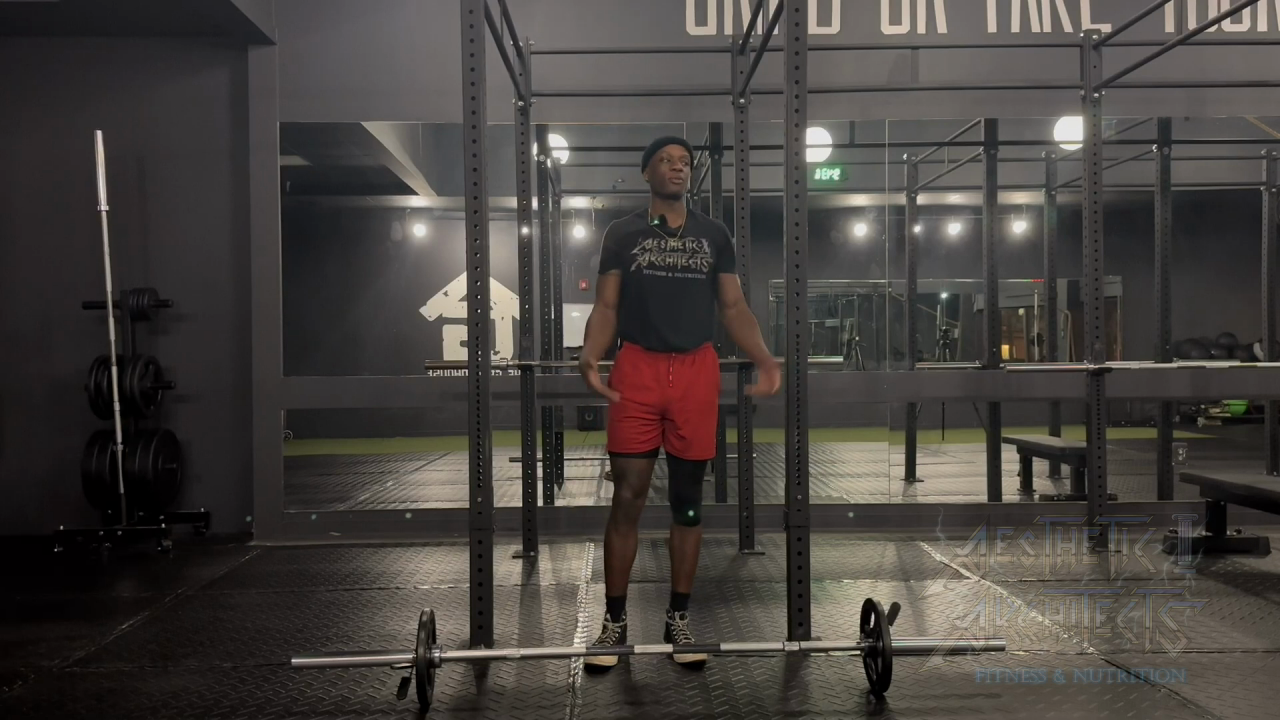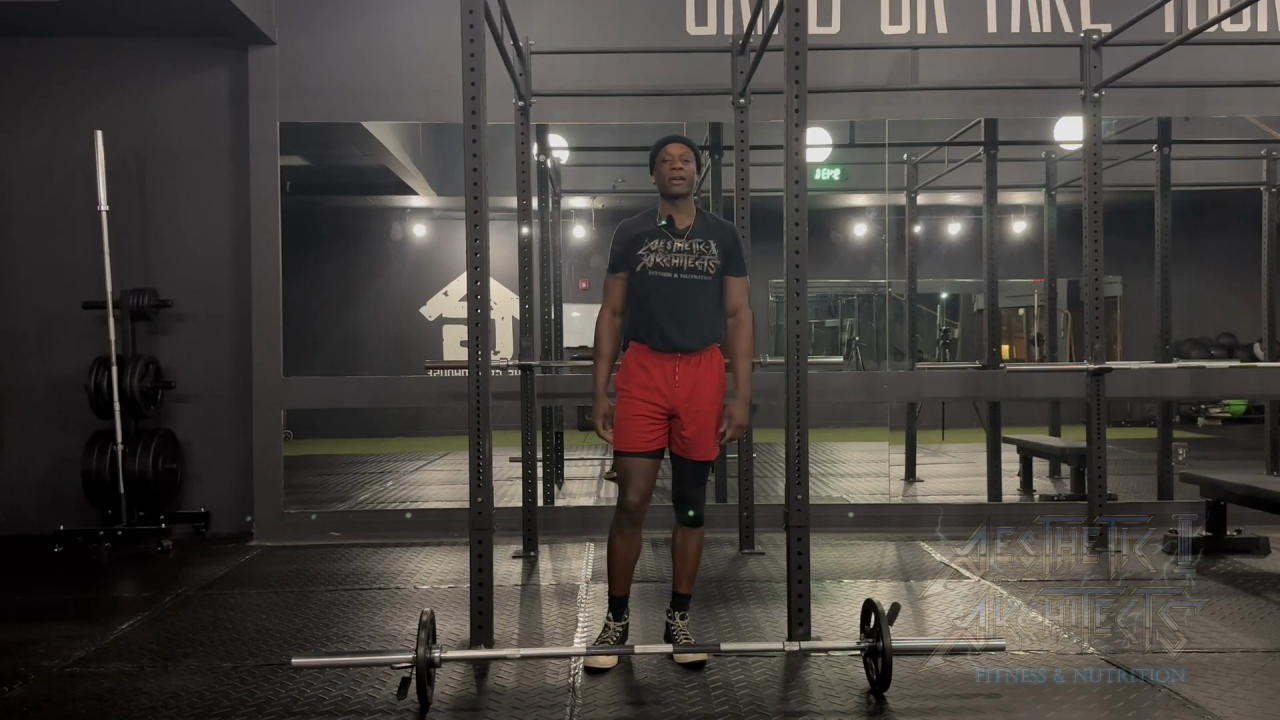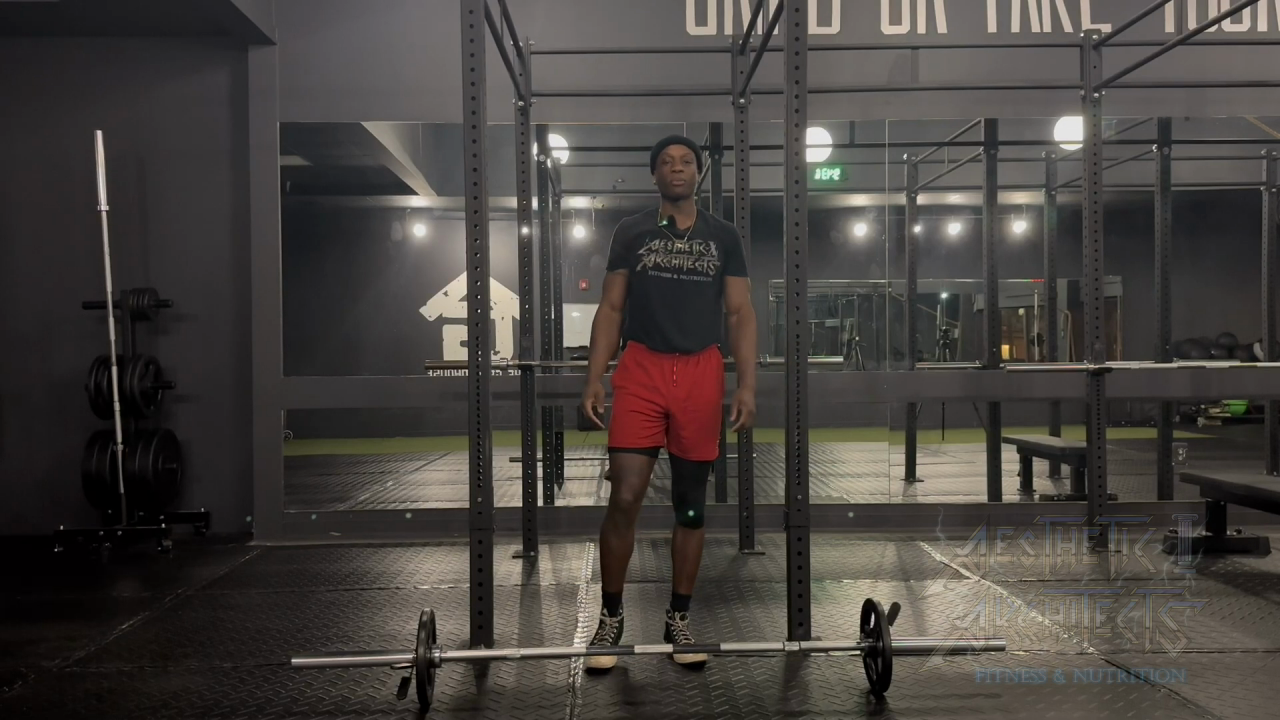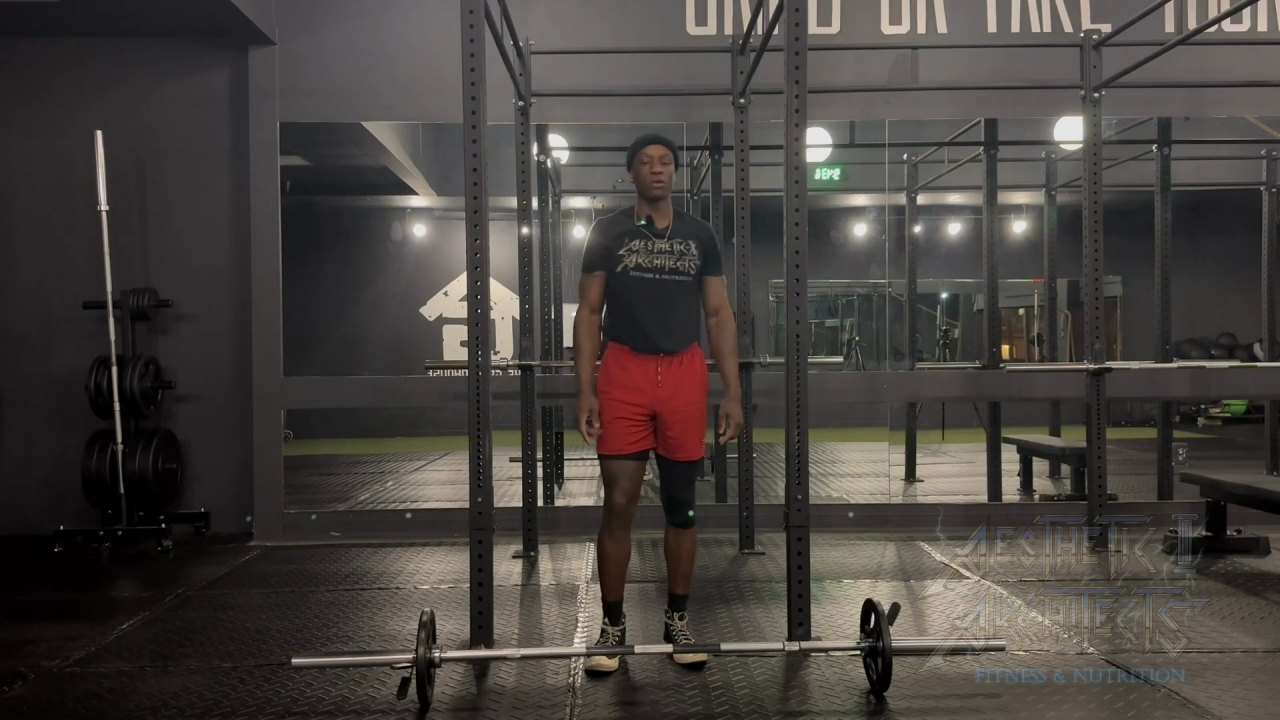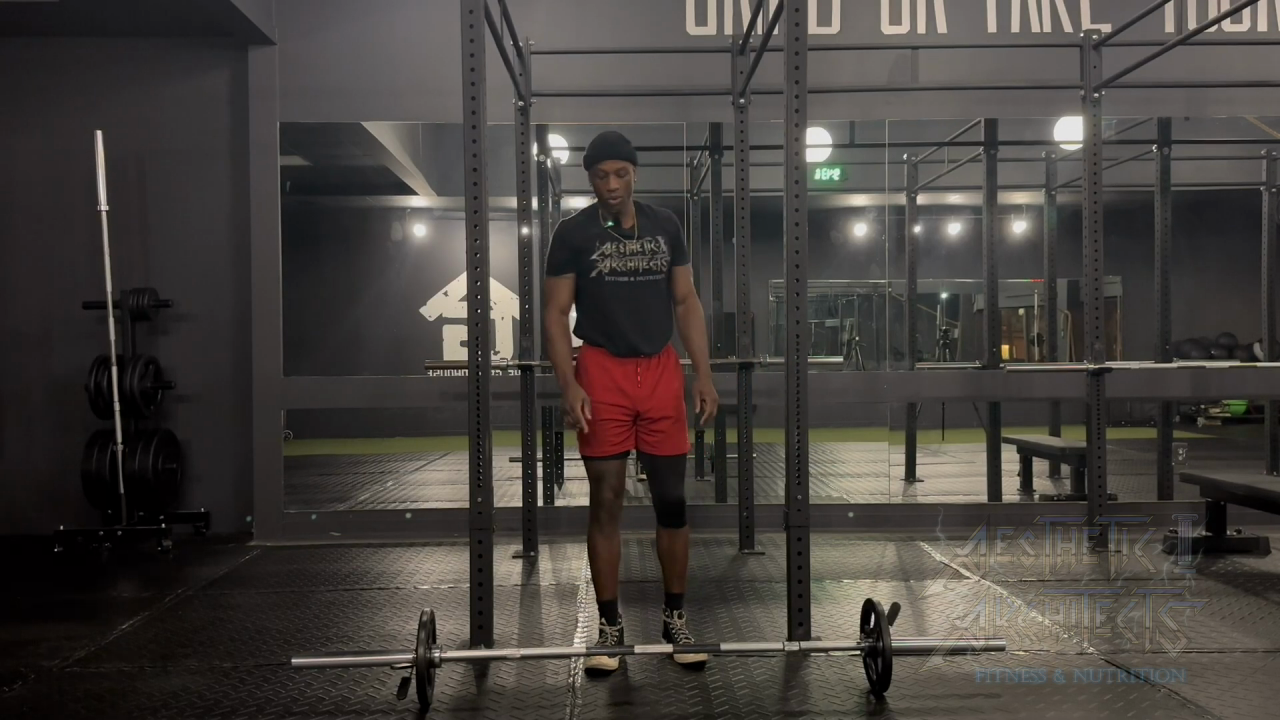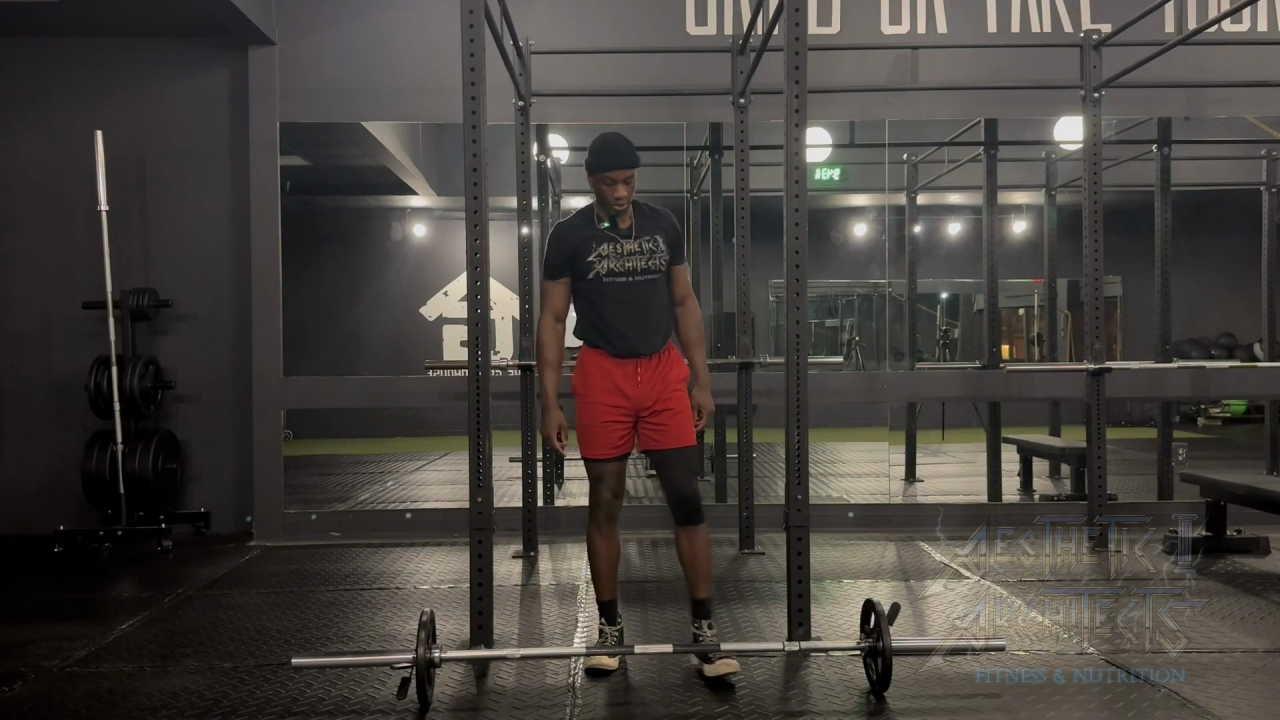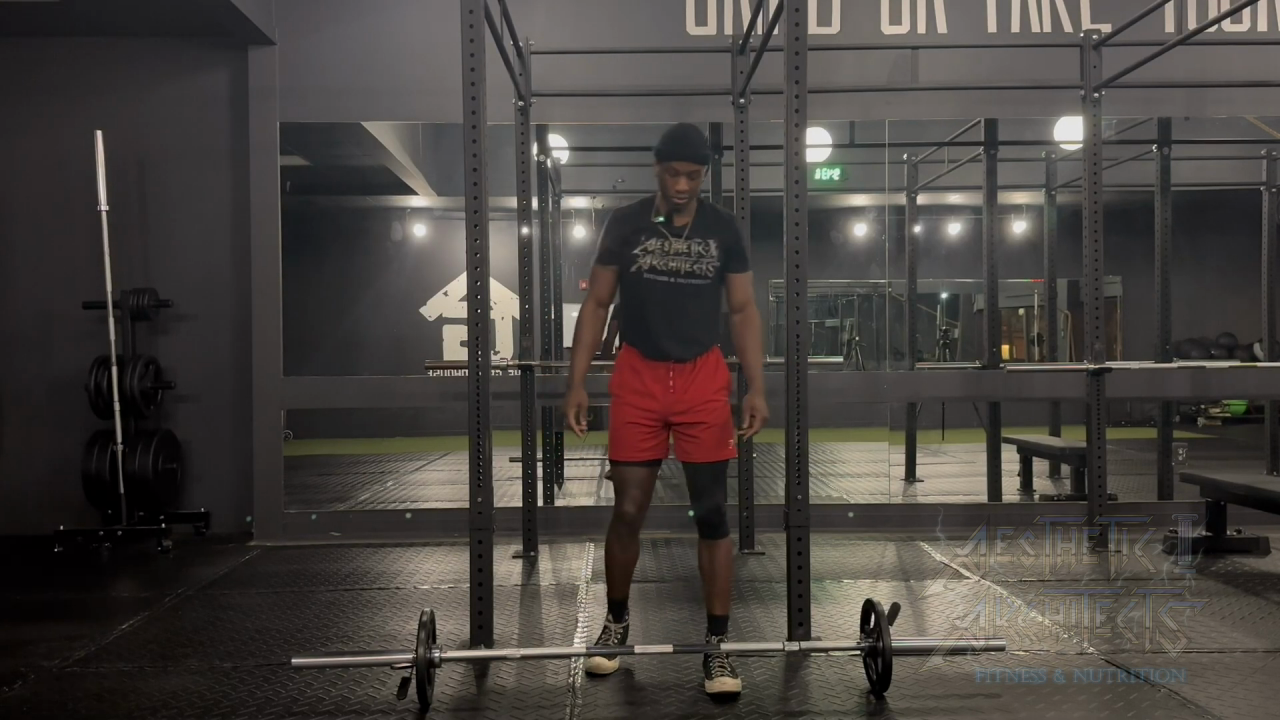
dt=0.5s
person 1, frame 1
left shoulder: (714, 235)
right shoulder: (622, 234)
left elbow: (733, 307)
right elbow: (606, 308)
left wrist: (765, 362)
right wrist: (591, 363)
left hip: (696, 374)
right hip: (638, 371)
left knee: (687, 501)
right knee: (627, 500)
left ankle: (678, 619)
right ankle: (614, 620)
person 1, frame 2
left shoulder: (723, 235)
right shoulder: (631, 233)
left elbow: (739, 315)
right elbow: (611, 314)
left wrist: (741, 393)
right wrist: (601, 391)
left hip: (703, 375)
right hip: (644, 374)
left knee: (691, 504)
right knee: (631, 502)
left ankle: (678, 618)
right ankle: (616, 619)
person 1, frame 3
left shoulder: (723, 237)
right shoulder: (631, 232)
left elbow: (740, 313)
right elbow: (611, 309)
left wrist: (747, 384)
right wrist: (594, 378)
left hip: (701, 375)
right hip: (641, 374)
left knee: (691, 505)
right knee: (625, 499)
left ankle: (678, 619)
right ankle: (610, 617)
person 1, frame 4
left shoulder: (700, 235)
right shoulder: (608, 232)
left elbow: (718, 314)
right elbow: (589, 312)
left wrist: (733, 391)
right wrist: (585, 388)
left hip: (685, 375)
right hip: (624, 374)
left knee: (681, 505)
right knee: (618, 505)
left ankle: (677, 619)
right ankle: (613, 624)
person 1, frame 5
left shoulder: (666, 226)
right shoulder: (573, 234)
left elbow: (686, 303)
right elbow: (556, 314)
left wrist: (703, 372)
right wrist: (570, 385)
left hip: (662, 373)
right hip: (602, 376)
left knee: (672, 502)
right knee: (606, 503)
left ankle: (675, 617)
right ankle: (610, 626)
person 1, frame 6
left shoulder: (663, 225)
right shoulder: (569, 235)
left elbow: (684, 303)
right elbow: (552, 319)
left wrist: (702, 380)
right wrist: (551, 403)
left hip: (664, 371)
right hip: (602, 375)
left knee: (686, 499)
right knee: (605, 503)
left ankle: (703, 626)
right ankle: (610, 626)
person 1, frame 7
left shoulder: (724, 228)
right shoulder: (625, 224)
left elbow: (743, 310)
right elbow: (597, 304)
left wrist: (756, 387)
right wrist: (577, 381)
left hip: (703, 379)
right hip: (638, 377)
left knee: (711, 512)
right knee: (628, 510)
left ankle: (716, 646)
right ankle: (616, 620)
